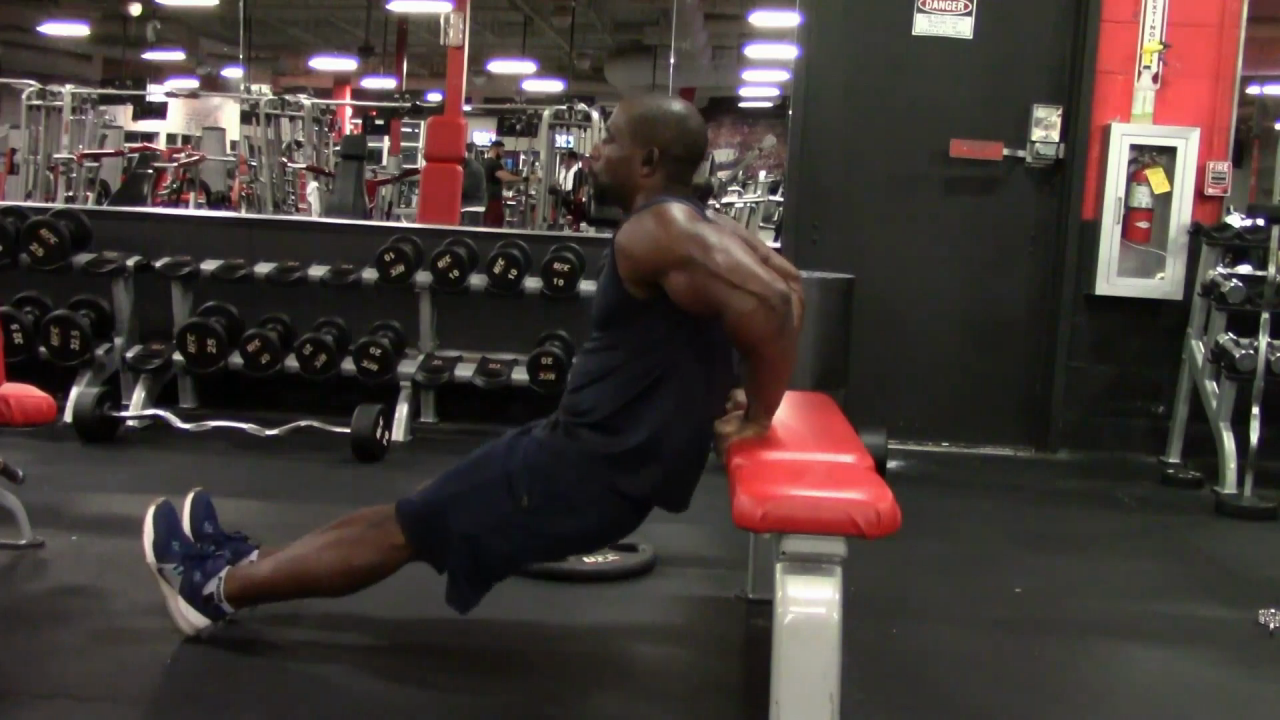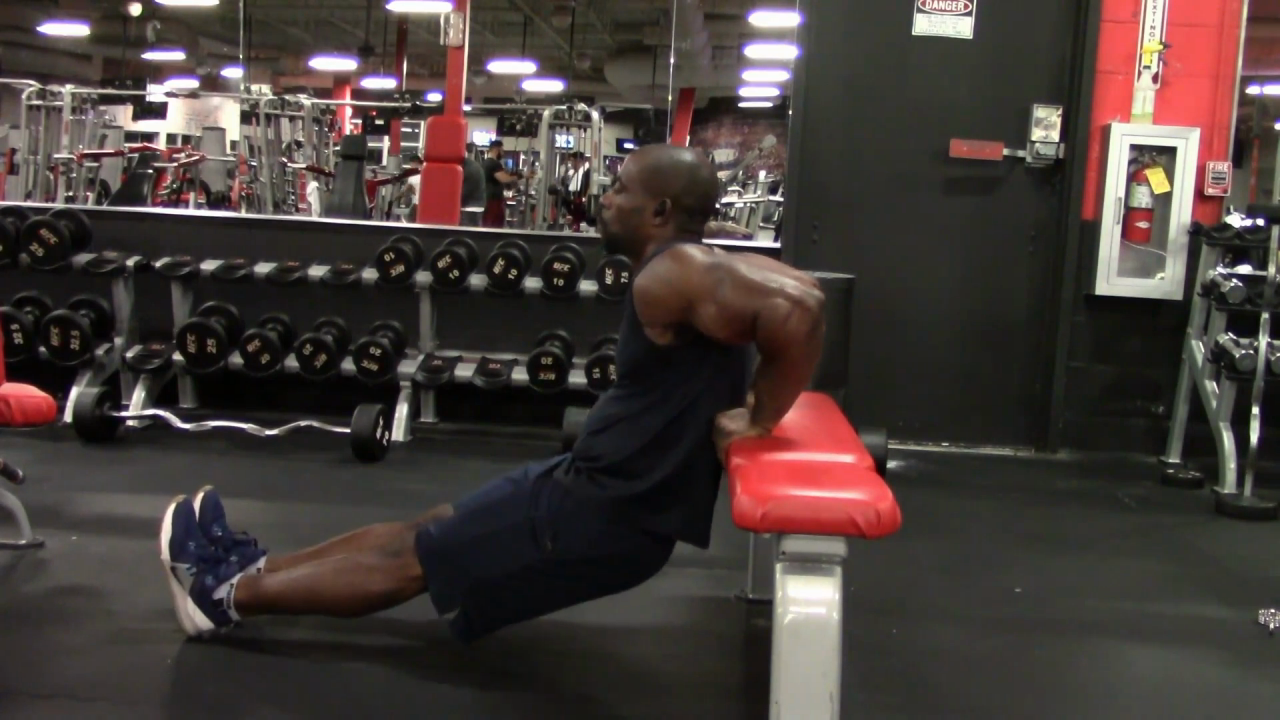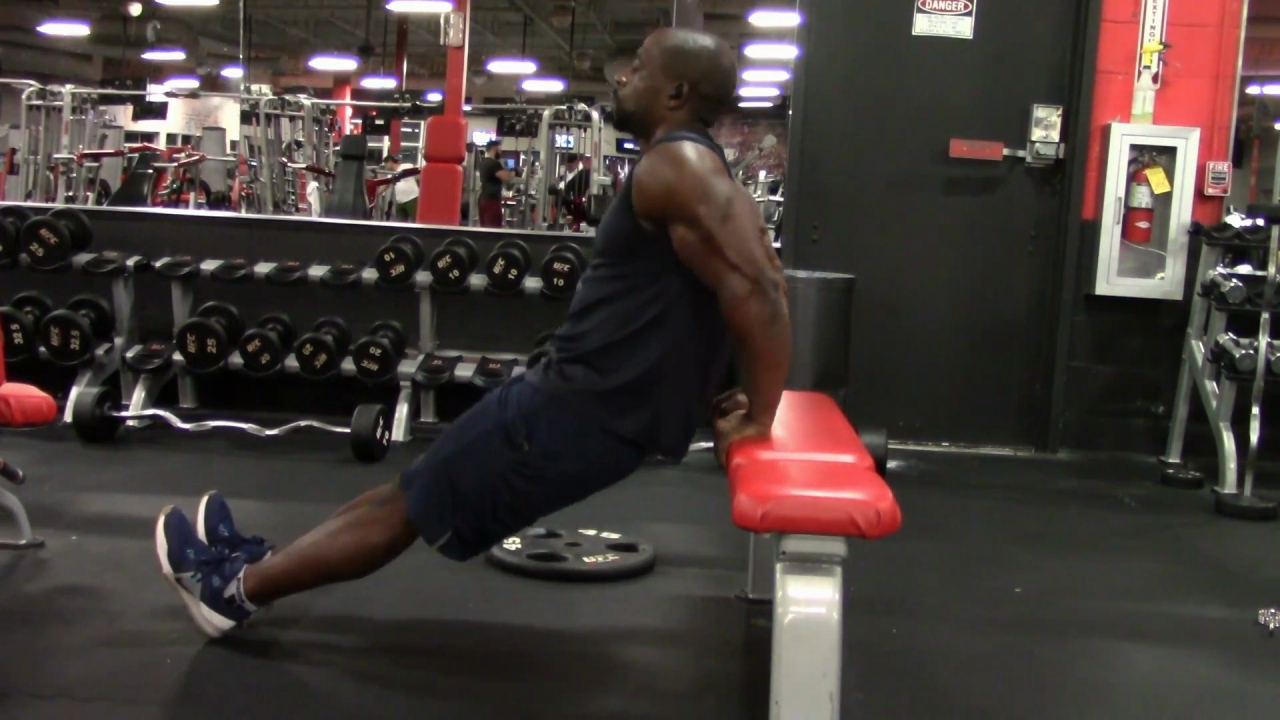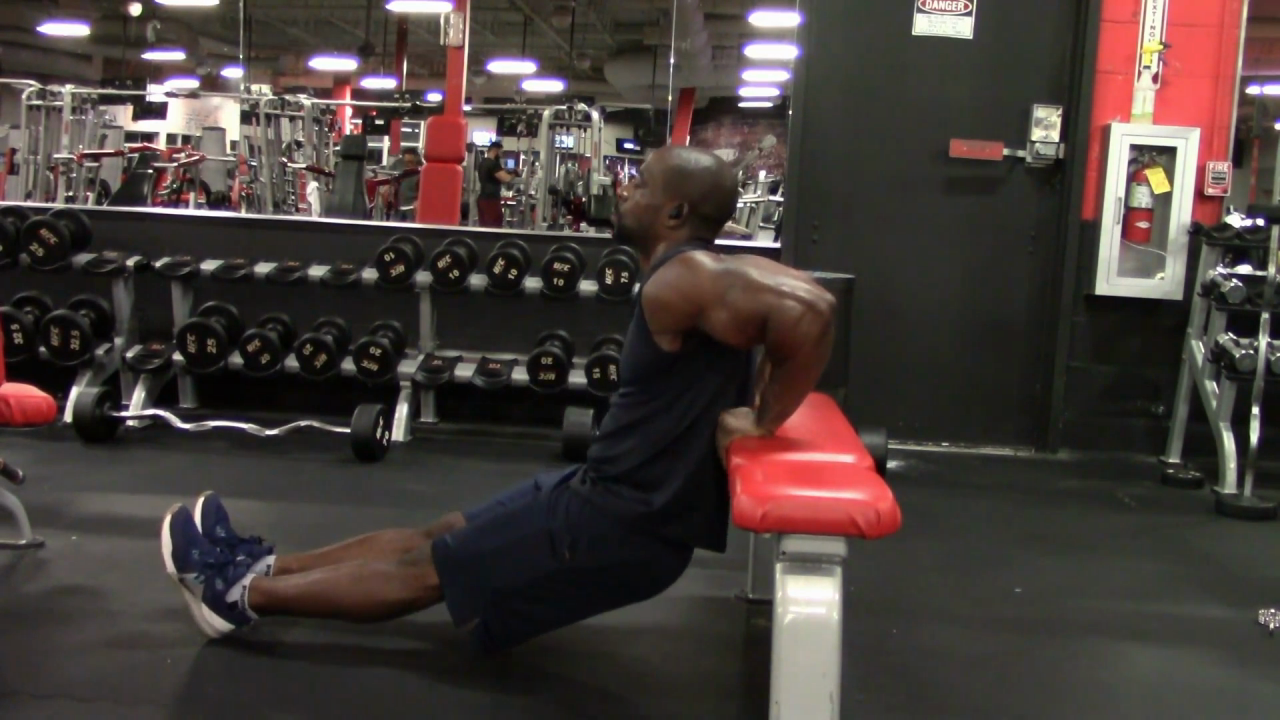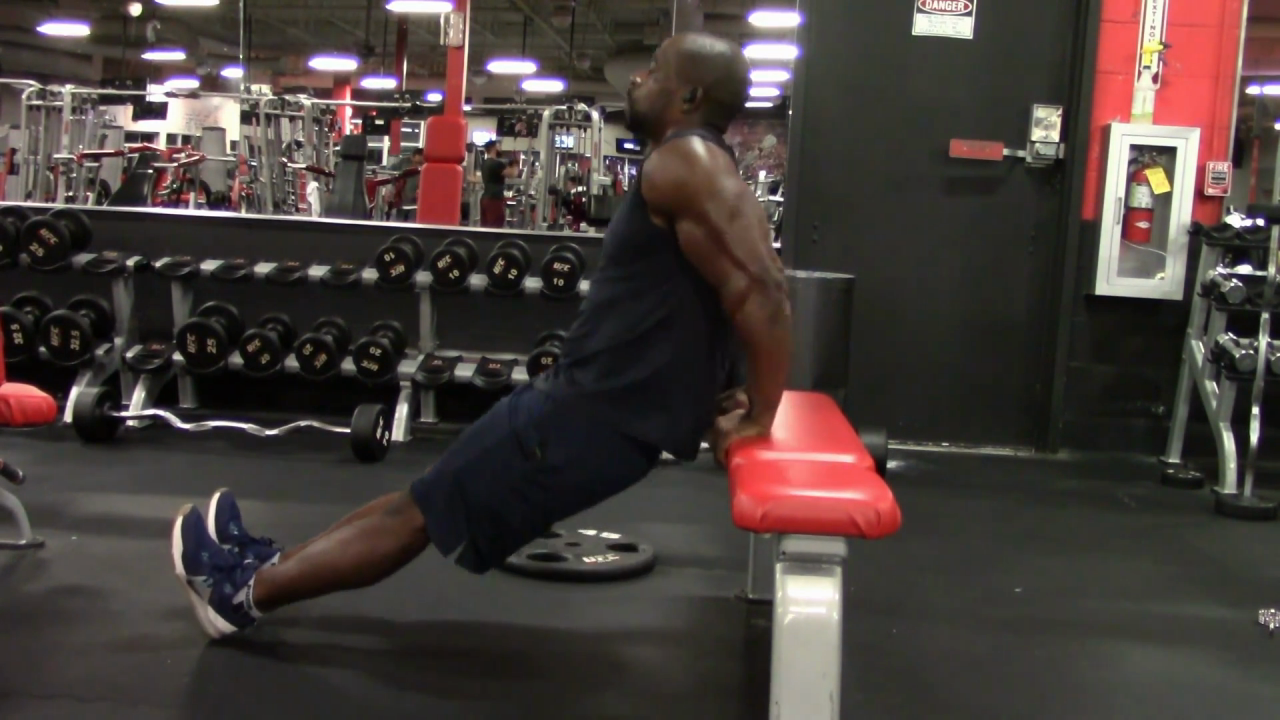
dt=1s
person 1, frame 1
left shoulder: (654, 232)
right shoulder: (690, 227)
left elbow: (767, 306)
right elbow: (788, 288)
left wrist: (757, 418)
right wrist: (749, 394)
left hip: (593, 471)
right hip: (596, 450)
left knee: (400, 531)
right knee: (416, 512)
left ankle: (215, 589)
right ankle: (246, 561)
person 1, frame 2
left shoulder: (673, 275)
right shoulder: (701, 268)
left elbow: (800, 312)
right elbow: (800, 288)
left wrist: (759, 423)
right wrist: (749, 400)
left hip: (612, 513)
right hip: (602, 480)
left knee: (411, 562)
right knee: (433, 527)
left ankle: (226, 595)
right ankle: (253, 567)
person 1, frame 3
left shoulder: (676, 166)
right shoulder: (695, 172)
left elbow: (757, 290)
right elbow: (752, 281)
left wrist: (758, 419)
right wrist: (741, 395)
left hip: (586, 410)
right hip: (590, 393)
left knee: (410, 503)
right knee: (419, 486)
left ankle: (235, 589)
right ankle: (258, 561)
person 1, frame 4
left shoulder: (681, 282)
right shoulder: (700, 275)
left elbow: (810, 311)
right elbow: (789, 300)
left wrist: (763, 423)
right wrist: (756, 403)
left hip: (628, 523)
right hip: (617, 490)
left knee: (432, 569)
right knee: (442, 534)
left ankle: (240, 593)
right ankle: (262, 566)
person 1, frame 5
left shoulder: (686, 162)
right shoulder: (702, 169)
left elbow: (757, 292)
right elbow: (752, 286)
left wrist: (760, 419)
right wrist: (742, 400)
left hip: (597, 415)
right hip: (595, 396)
left knee: (421, 512)
right knee: (427, 495)
left ankle: (244, 593)
right ankle: (272, 566)
